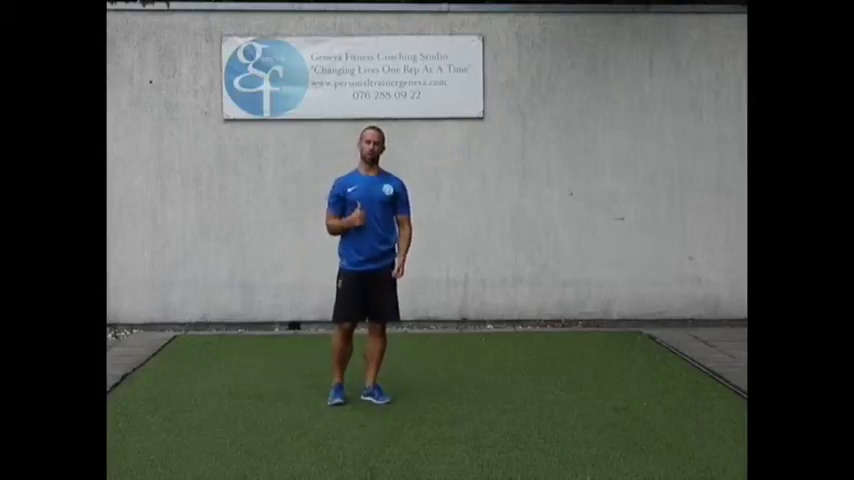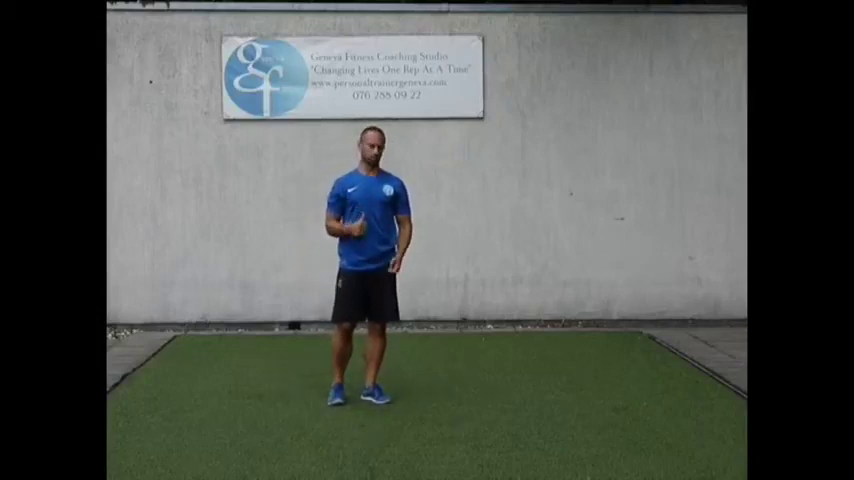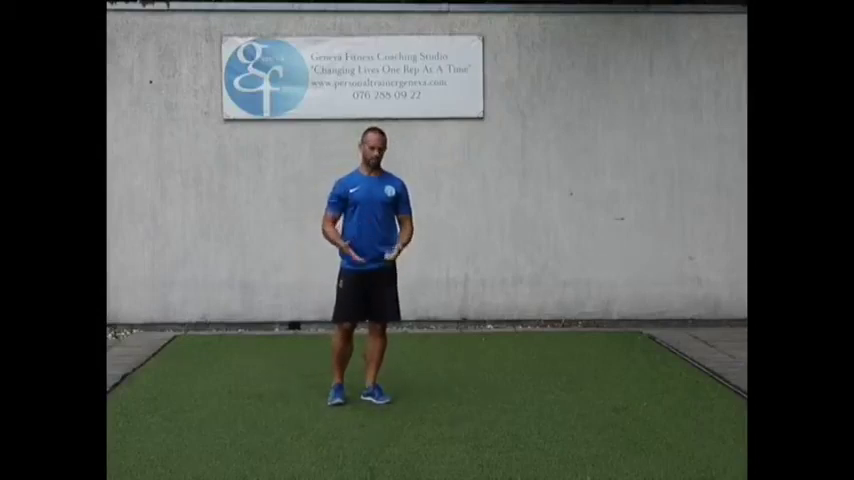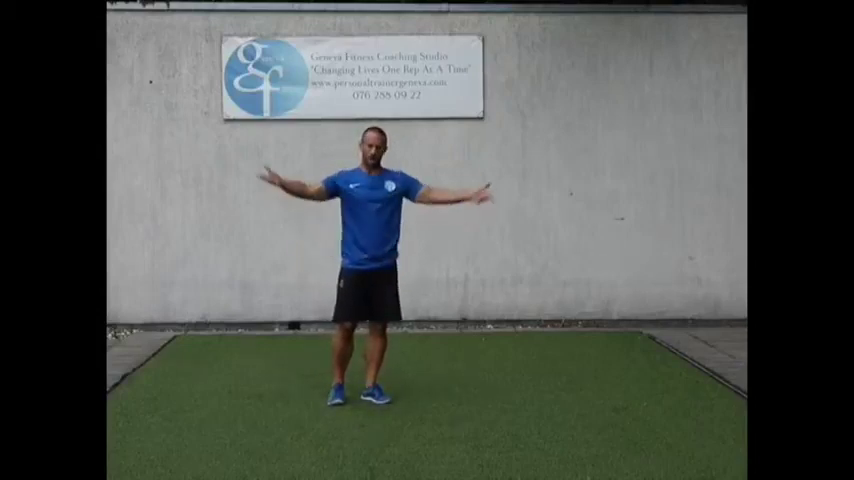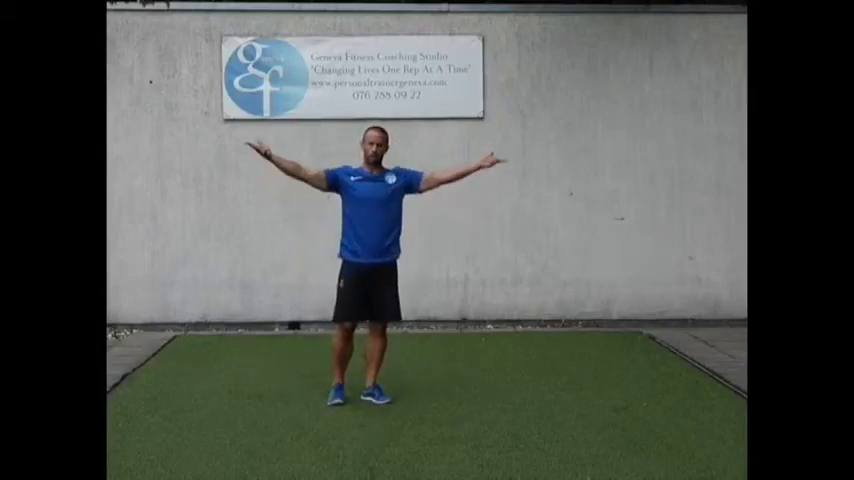
dt=0.3s
person 1, frame 1
left shoulder: (394, 184)
right shoulder: (343, 184)
left elbow: (404, 225)
right elbow: (331, 225)
left wrist: (401, 258)
right wrist: (349, 221)
left hip: (383, 269)
right hip: (351, 268)
left knee: (378, 327)
right knee: (345, 327)
left ankle: (371, 386)
right ankle: (337, 384)
person 1, frame 2
left shoulder: (394, 184)
right shoulder: (343, 184)
left elbow: (405, 224)
right elbow: (330, 224)
left wrist: (400, 254)
right wrist: (349, 229)
left hip: (383, 269)
right hip: (351, 268)
left knee: (378, 327)
right knee: (344, 326)
left ankle: (371, 386)
right ankle: (337, 384)
person 1, frame 3
left shoulder: (396, 185)
right shoulder: (345, 184)
left elbow: (406, 224)
right elbow: (327, 224)
left wrist: (400, 246)
right wrist: (343, 246)
left hip: (384, 270)
right hip: (352, 269)
left knee: (378, 327)
right knee: (345, 327)
left ankle: (371, 386)
right ankle: (337, 385)
person 1, frame 4
left shoulder: (398, 180)
right shoulder: (344, 179)
left elbow: (431, 194)
right elbow: (310, 191)
left wrist: (469, 195)
right wrist: (282, 183)
left hip: (385, 268)
right hip: (353, 268)
left knee: (379, 327)
right knee: (345, 326)
left ankle: (371, 386)
right ankle: (337, 385)
person 1, frame 5
left shoulder: (400, 178)
right shoulder: (345, 177)
left elbow: (438, 178)
right elbow: (305, 174)
left wrist: (479, 165)
right wrist: (271, 157)
left hip: (385, 267)
right hip: (353, 266)
left knee: (379, 327)
right knee: (345, 326)
left ankle: (371, 386)
right ankle: (338, 385)
